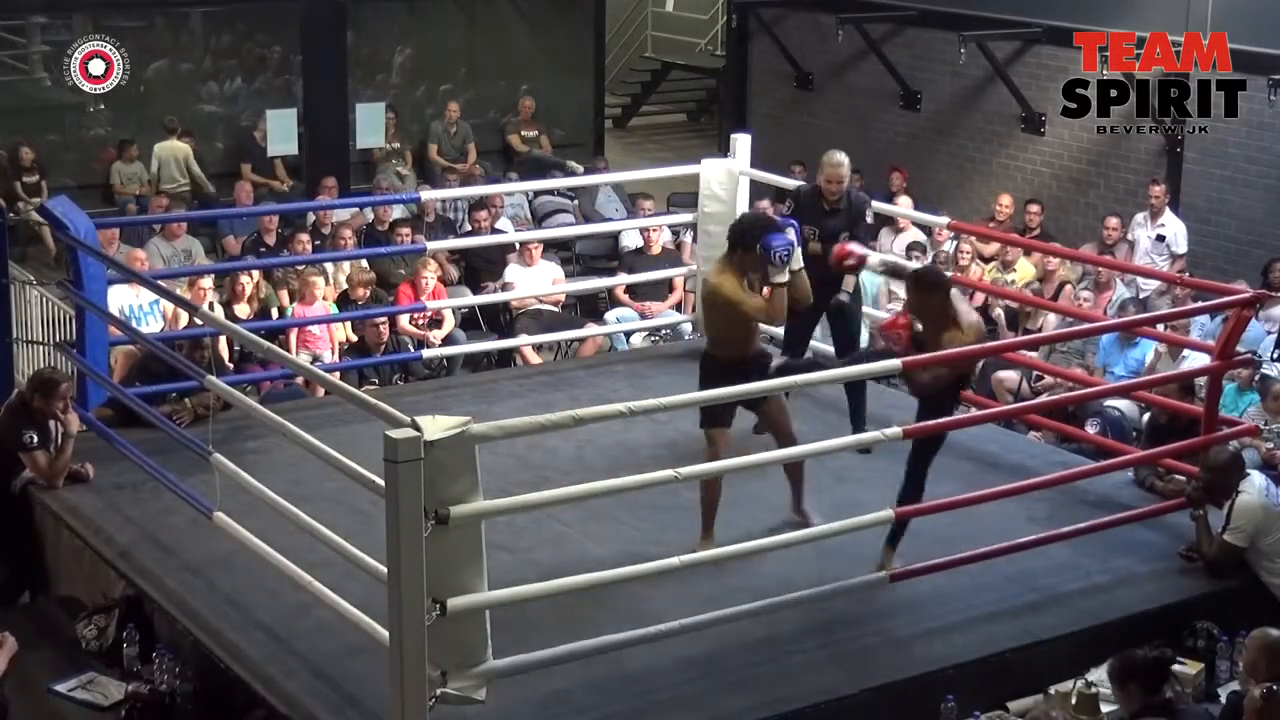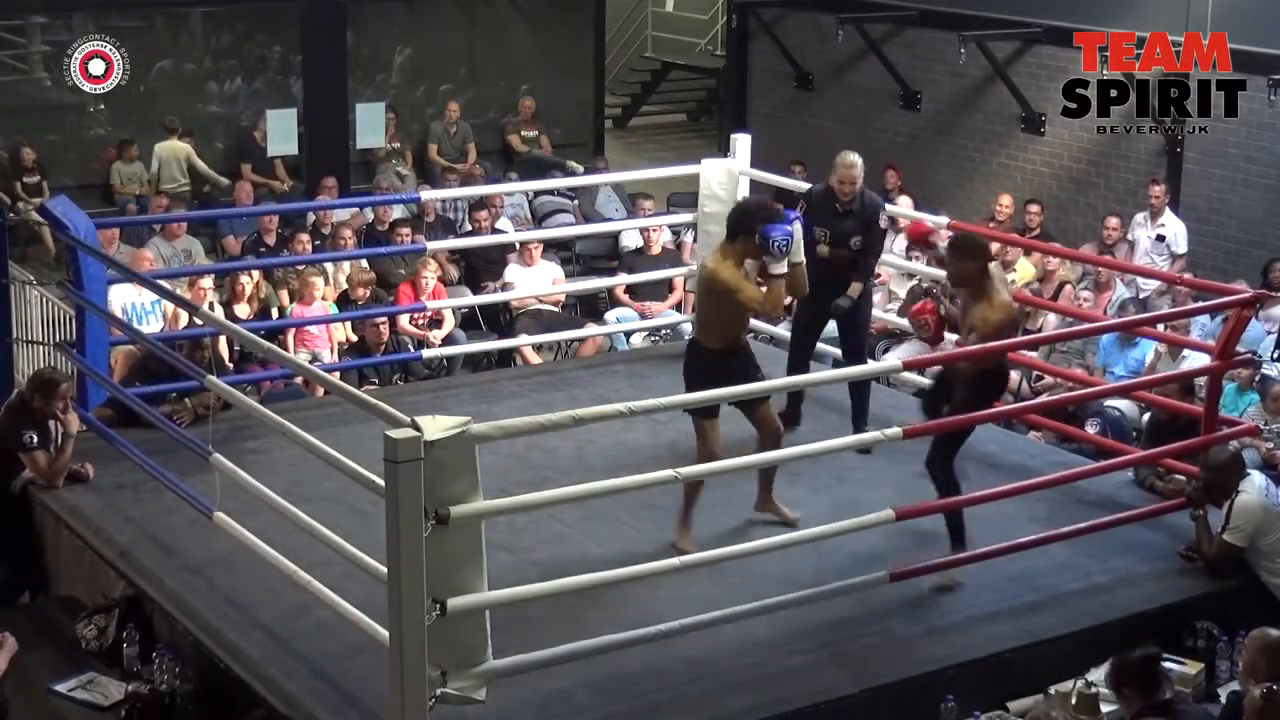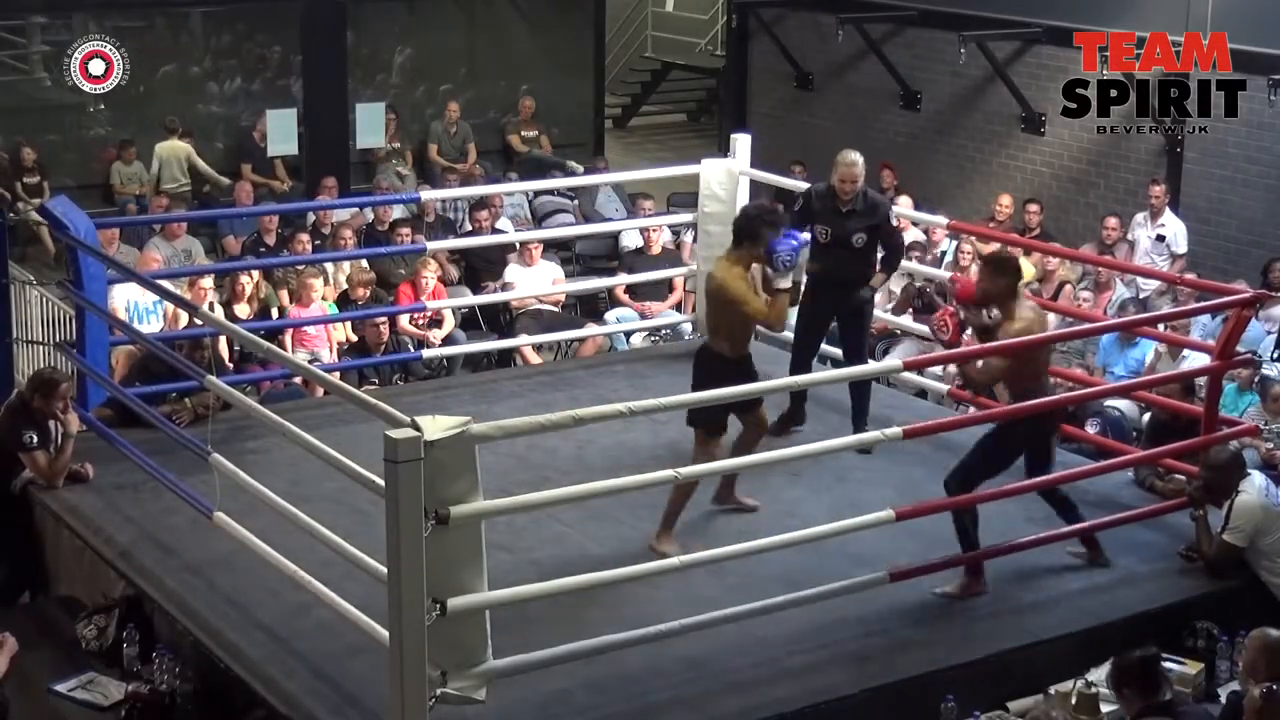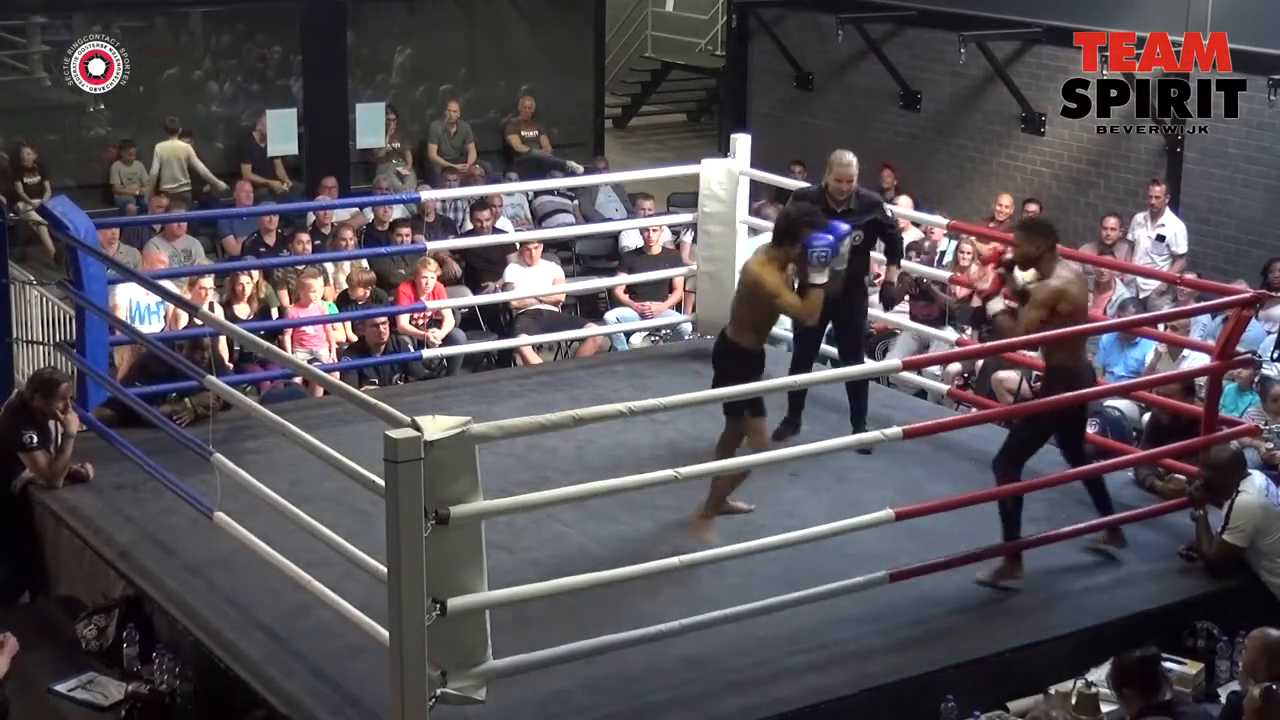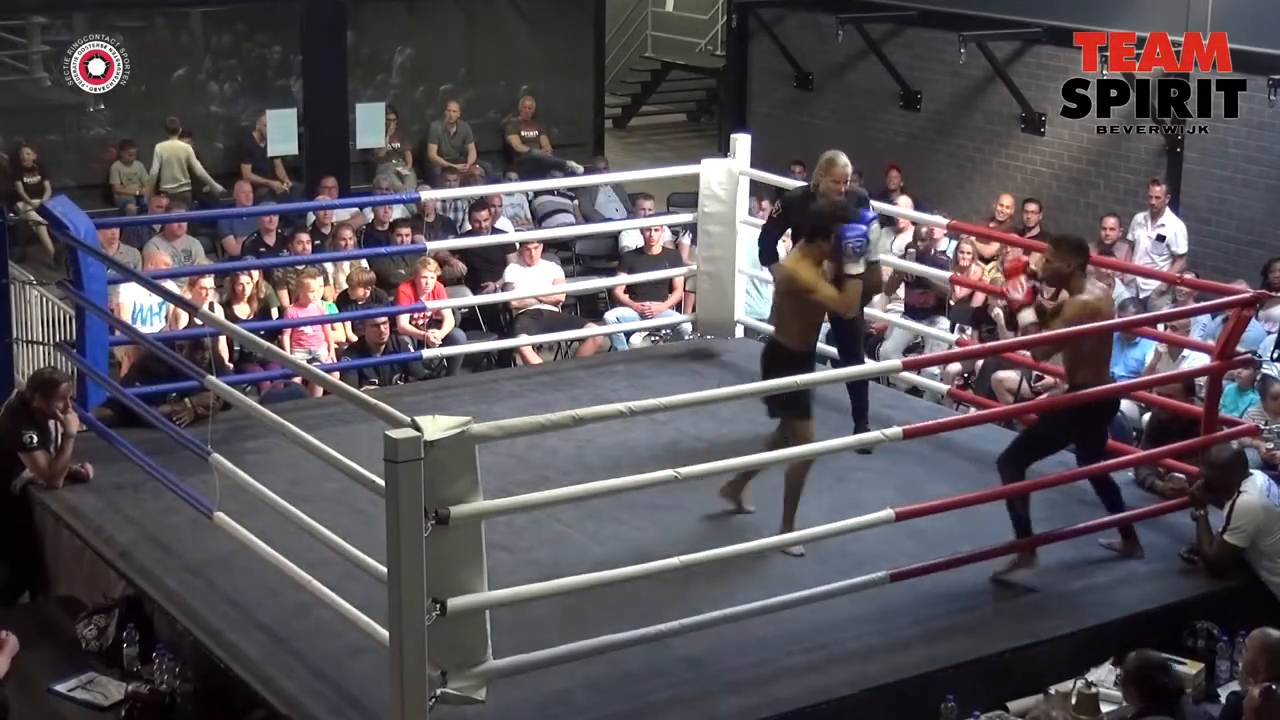
dt=0.2s
person 1, frame 1
left shoulder: (756, 267)
right shoulder: (719, 284)
left elbow: (805, 300)
right elbow: (774, 316)
left wrist: (794, 259)
right wrist: (779, 272)
left hip: (754, 360)
right hip: (720, 369)
left knee: (787, 437)
right knee: (718, 457)
left ankle: (798, 505)
right ankle: (707, 536)
person 1, frame 2
left shoulder: (746, 258)
right shoulder: (718, 270)
right elbow: (771, 308)
left wrist: (792, 253)
right wrist: (778, 263)
left hip: (738, 353)
right hip: (707, 359)
left knee: (773, 431)
right knee: (710, 451)
left ankle: (766, 500)
right ankle: (683, 527)
person 1, frame 3
left shoulder: (742, 264)
right shoulder: (727, 279)
left elbow: (781, 304)
right elbow: (776, 322)
left wrist: (787, 272)
right wrist: (782, 277)
left hip: (737, 360)
right hip: (717, 366)
left knee: (757, 427)
right knee: (706, 458)
left ankle: (726, 492)
right ankle: (663, 533)
person 1, frame 4
left shoulder: (778, 260)
right shoulder: (762, 274)
left elbow: (817, 300)
right elbow: (808, 316)
left wrist: (826, 265)
right wrist: (819, 272)
left hip: (745, 353)
right hip: (737, 359)
left knee: (736, 431)
right knee: (759, 446)
left ankle: (717, 499)
right ankle: (704, 518)
person 1, frame 5
left shoulder: (809, 257)
right shoulder: (798, 271)
left elbow: (848, 289)
right elbow: (847, 307)
left wrist: (859, 258)
right wrist: (854, 263)
left hip: (797, 356)
right hip: (786, 360)
left knee: (787, 435)
right knee: (804, 448)
left ankle: (734, 487)
right ankle: (786, 529)
person 2, frame 1
left shoulder: (966, 336)
right shoulder: (941, 294)
left elbow: (924, 384)
right elbow: (903, 270)
left wrist: (901, 352)
right wrist: (868, 260)
left hip: (943, 390)
left knee: (917, 468)
right knee: (850, 365)
left ankle: (890, 547)
person 2, frame 2
left shoulder: (997, 311)
right shoulder: (981, 275)
left elbow: (962, 364)
left hip: (984, 379)
right hip: (970, 371)
left knee: (938, 462)
right knee: (932, 401)
left ankle: (959, 553)
person 2, frame 3
left shoulder: (1018, 329)
right shoulder: (1023, 307)
left elbow: (979, 383)
right elbow: (992, 337)
left wrist: (953, 346)
right wrist: (976, 317)
left hip: (1027, 415)
right hip: (1042, 406)
left knee: (958, 484)
right knee: (1040, 480)
left ankle: (974, 578)
right ankle: (1094, 549)
person 2, frame 4
left shoulder: (1052, 287)
right shoulder: (1067, 272)
left elbow: (1013, 338)
right elbow: (1031, 307)
left wrist: (992, 300)
right wrist: (1010, 281)
left hip: (1061, 384)
right hip: (1080, 377)
left knee: (1006, 465)
right knee: (1076, 456)
left ankle: (1012, 563)
right ankle: (1114, 533)
person 2, frame 5
left shoulder: (1084, 304)
right shoulder: (1094, 292)
left elbow: (1040, 351)
right elbow: (1056, 321)
left wrist: (1022, 310)
right wrist: (1033, 300)
left hip: (1082, 399)
right hip: (1104, 395)
left knee: (1010, 462)
right knee: (1093, 468)
left ankle: (1026, 551)
right ankle: (1130, 541)
person 3, frame 1
left shoulder: (860, 204)
right shoulder: (801, 197)
left wrist: (845, 292)
right wrist: (822, 249)
left hip: (844, 288)
right hip: (806, 286)
left knee: (851, 358)
right knee: (792, 350)
left ankle: (859, 426)
person 3, frame 2
left shoulder: (874, 207)
right shoulder: (814, 197)
left elbow: (870, 258)
right elbow: (798, 239)
left wrist: (850, 296)
right wrist: (831, 252)
left hip: (854, 292)
right hip: (816, 287)
left knee: (856, 359)
right knee: (799, 350)
left ankle: (860, 427)
right ankle: (792, 412)
person 3, frame 3
left shoulder: (877, 206)
right shoulder: (813, 197)
left elbow: (894, 251)
left wrist: (873, 287)
left hip: (857, 291)
right hip: (818, 287)
left knee: (857, 359)
right knee: (802, 351)
left ankle: (860, 427)
right ankle: (795, 412)
person 3, frame 4
left shoulder: (870, 204)
right shoulder: (805, 199)
left elbow: (894, 242)
left wrist: (890, 281)
left hip: (851, 291)
left knee: (853, 359)
right knee: (802, 355)
left ankle: (860, 427)
right ankle: (792, 418)
person 3, frame 5
left shoulder: (858, 200)
right shoulder: (795, 201)
left elbow: (869, 241)
right elbow: (767, 240)
left wrist: (873, 277)
left knee: (853, 357)
left ankle: (862, 425)
person 4, frame 1
left shoulder: (41, 412)
right shoulder: (20, 424)
left elbow: (51, 462)
right elbow: (53, 479)
left wrist: (74, 470)
right wrist: (70, 434)
left knee: (28, 563)
right knee: (23, 569)
person 4, frame 2
left shoulder: (41, 412)
right shoulder: (20, 423)
left elbow: (51, 463)
right elbow: (53, 479)
left wrist: (74, 470)
right wrist: (70, 434)
left knee: (30, 563)
right knee: (23, 568)
person 4, frame 3
left shoulder: (41, 413)
right shoulder: (20, 423)
left elbow: (50, 462)
right elbow: (53, 479)
left wrist: (74, 470)
right wrist: (70, 434)
left knee: (29, 563)
right knee: (23, 568)
person 4, frame 4
left shoulder: (41, 412)
right shoulder: (20, 423)
left elbow: (51, 462)
right elbow: (52, 479)
left wrist: (74, 470)
right wrist: (70, 434)
left knee: (29, 563)
right knee: (23, 569)
person 4, frame 5
left shoulder: (41, 413)
right shoulder: (20, 423)
left elbow: (51, 462)
right elbow: (53, 479)
left wrist: (74, 470)
right wrist: (70, 433)
left knee: (29, 563)
right knee: (23, 568)
